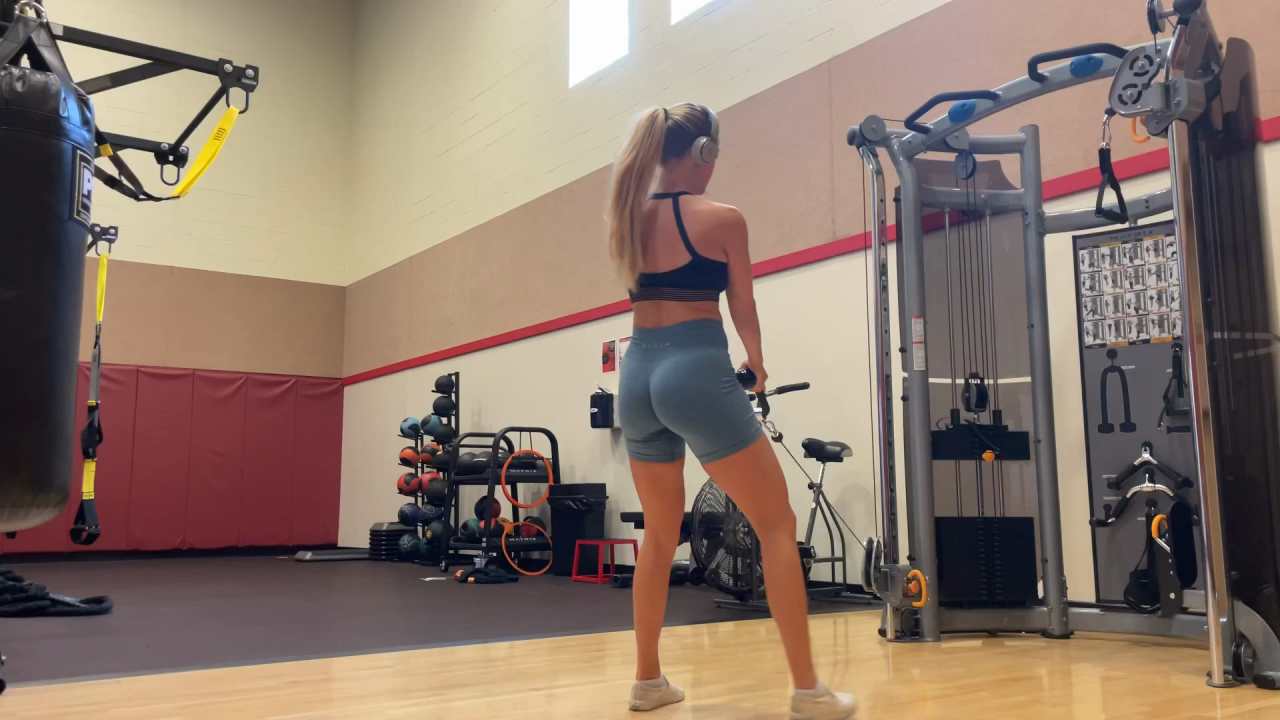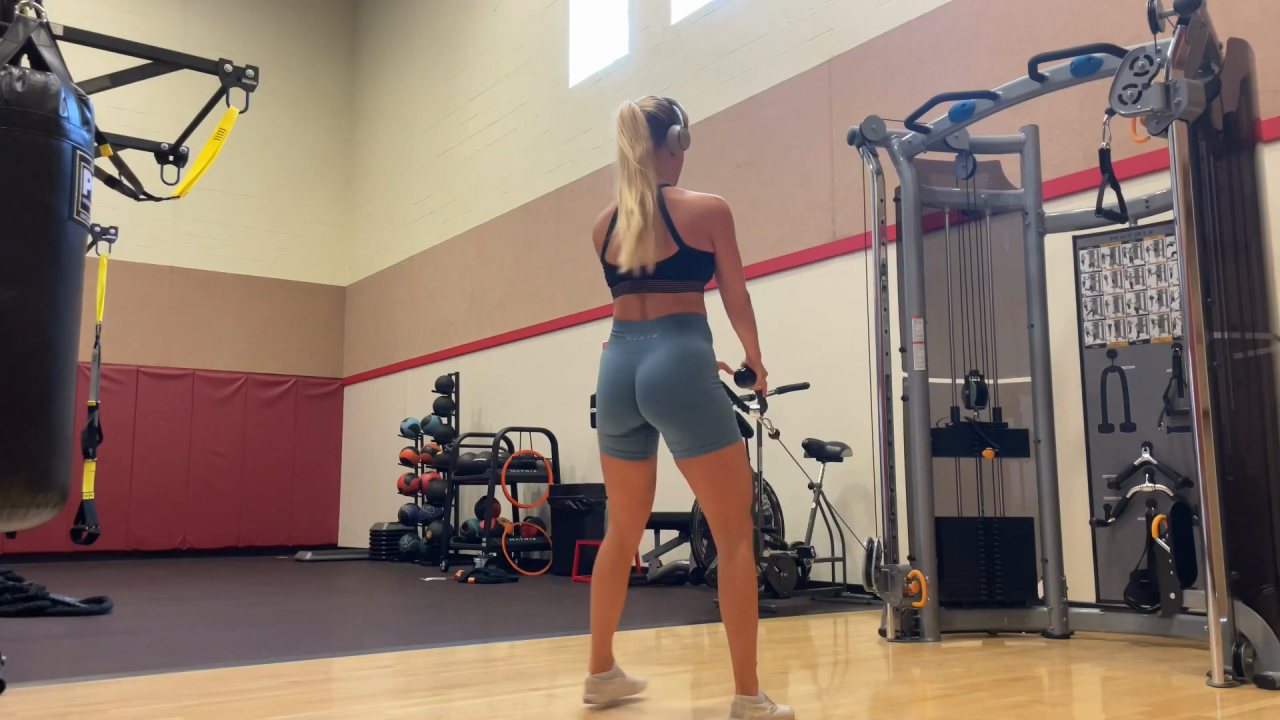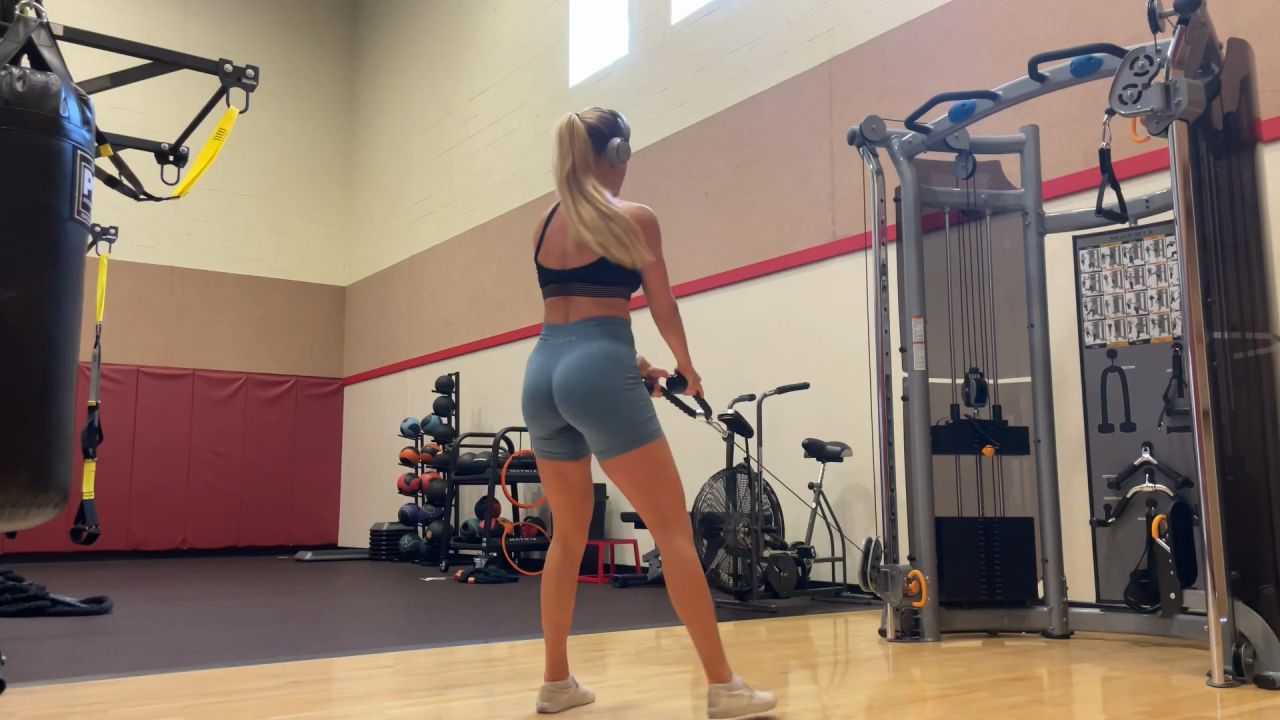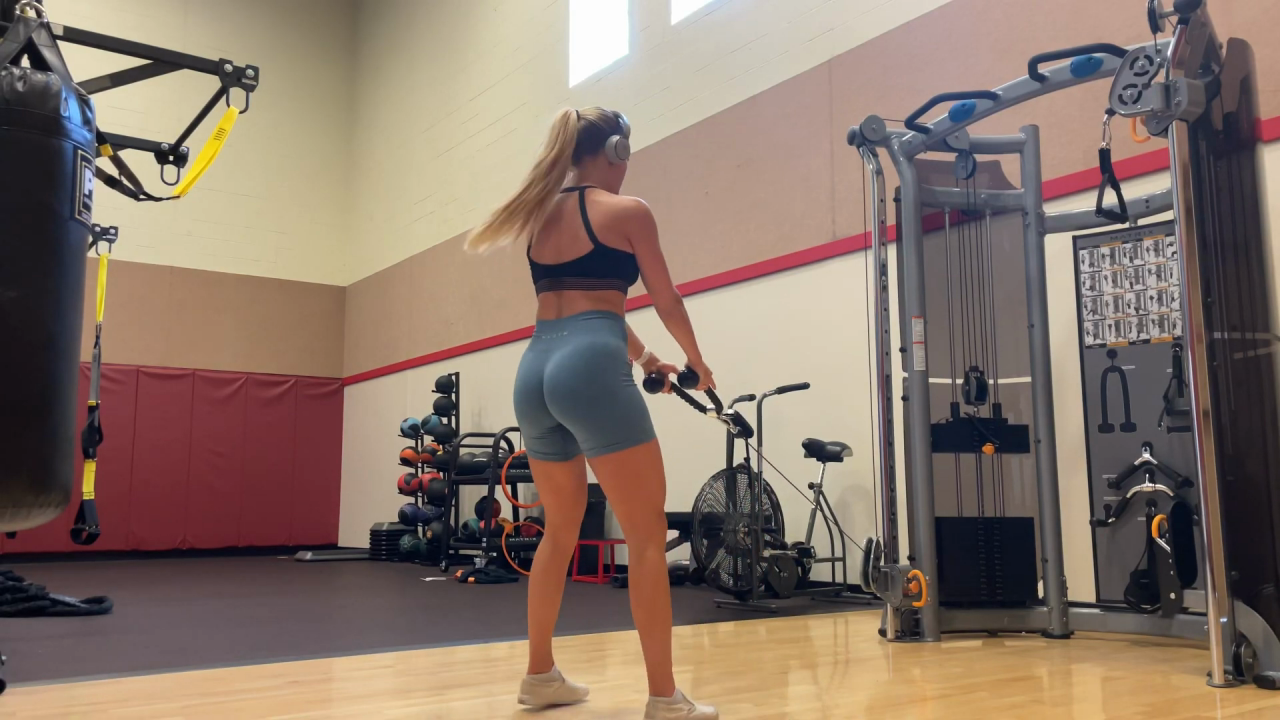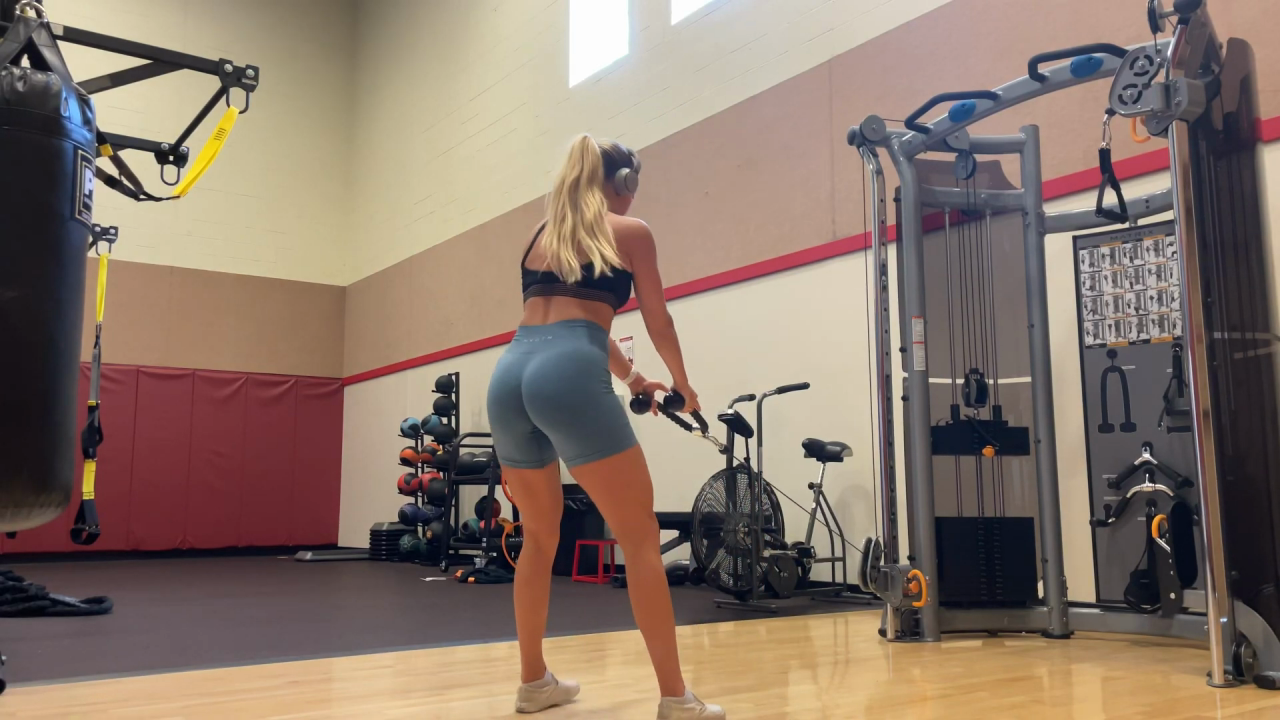
dt=0.4s
person 1, frame 1
left shoulder: (632, 220)
right shoulder: (723, 219)
right elbow: (744, 312)
right wrist: (757, 366)
left hip: (639, 376)
right hip: (697, 377)
left knee: (661, 535)
right knee: (777, 528)
person 1, frame 2
left shoulder: (606, 222)
right shoulder: (707, 209)
right elbow: (736, 301)
right wrist: (755, 362)
left hip: (619, 368)
right hip: (678, 370)
left knee: (622, 532)
right knee: (734, 536)
person 1, frame 3
left shoulder: (546, 225)
right shoulder: (635, 219)
right elbow: (664, 308)
left wrist: (634, 362)
right wrist: (686, 366)
left hip: (542, 374)
right hip: (599, 375)
left knee: (569, 533)
right knee: (672, 527)
person 1, frame 4
left shoulder: (539, 214)
right shoulder: (628, 212)
right elbow: (666, 300)
left wrist: (644, 357)
right wrist: (697, 361)
left hip: (536, 369)
right hip: (592, 373)
left knee: (561, 529)
right knee: (648, 534)
person 1, frame 5
left shoulder: (543, 232)
right shoulder: (630, 231)
right elbow: (658, 322)
left wrist: (632, 376)
right wrist: (681, 383)
left hip: (509, 378)
right hip: (569, 380)
left knee: (539, 537)
right knee: (639, 537)
